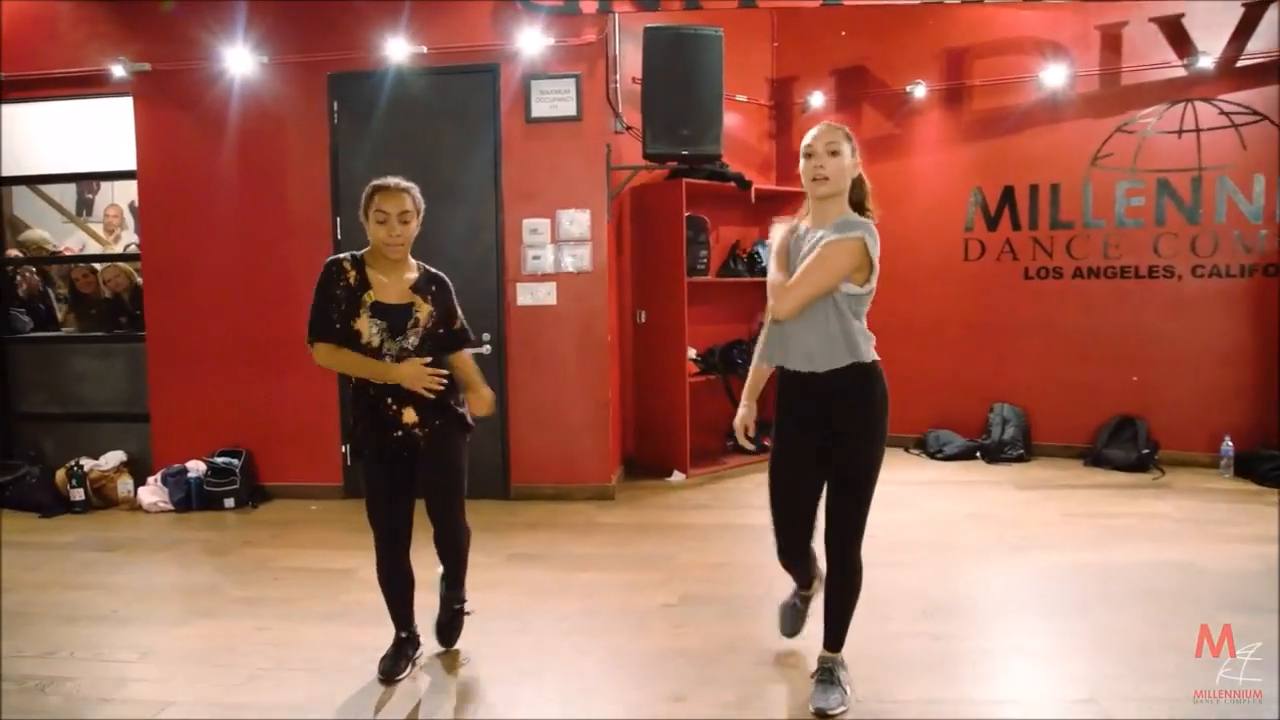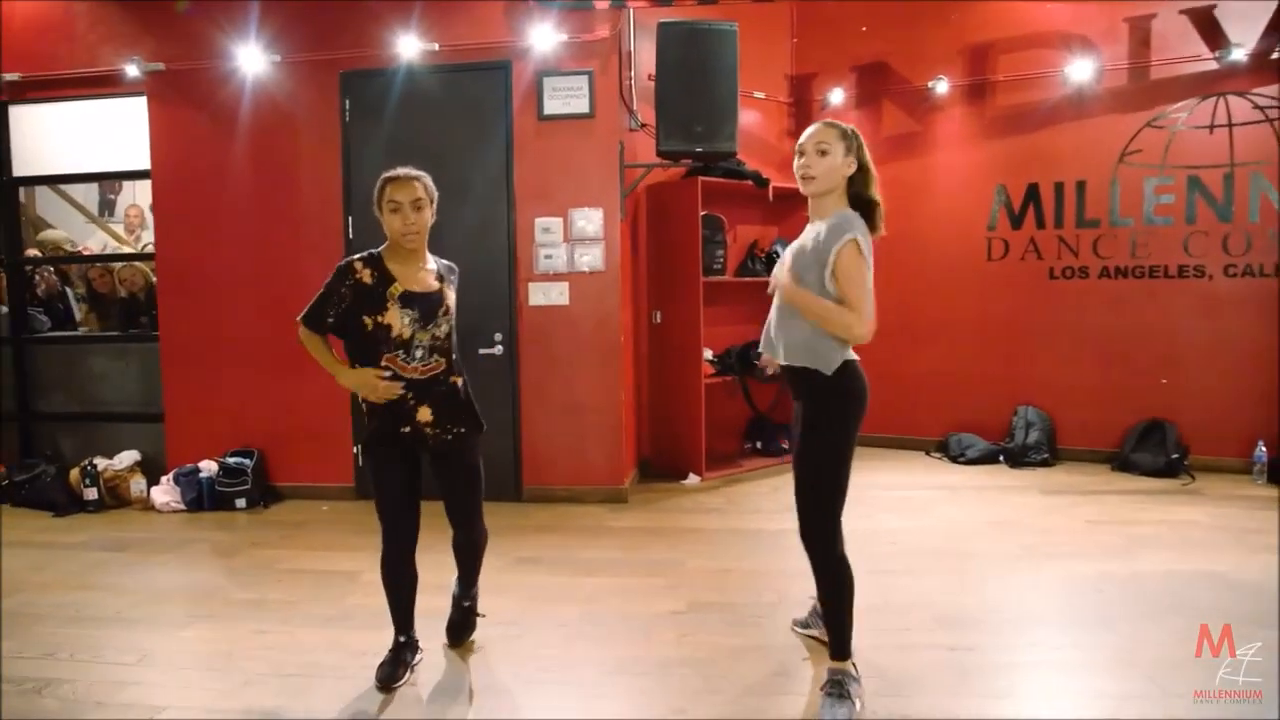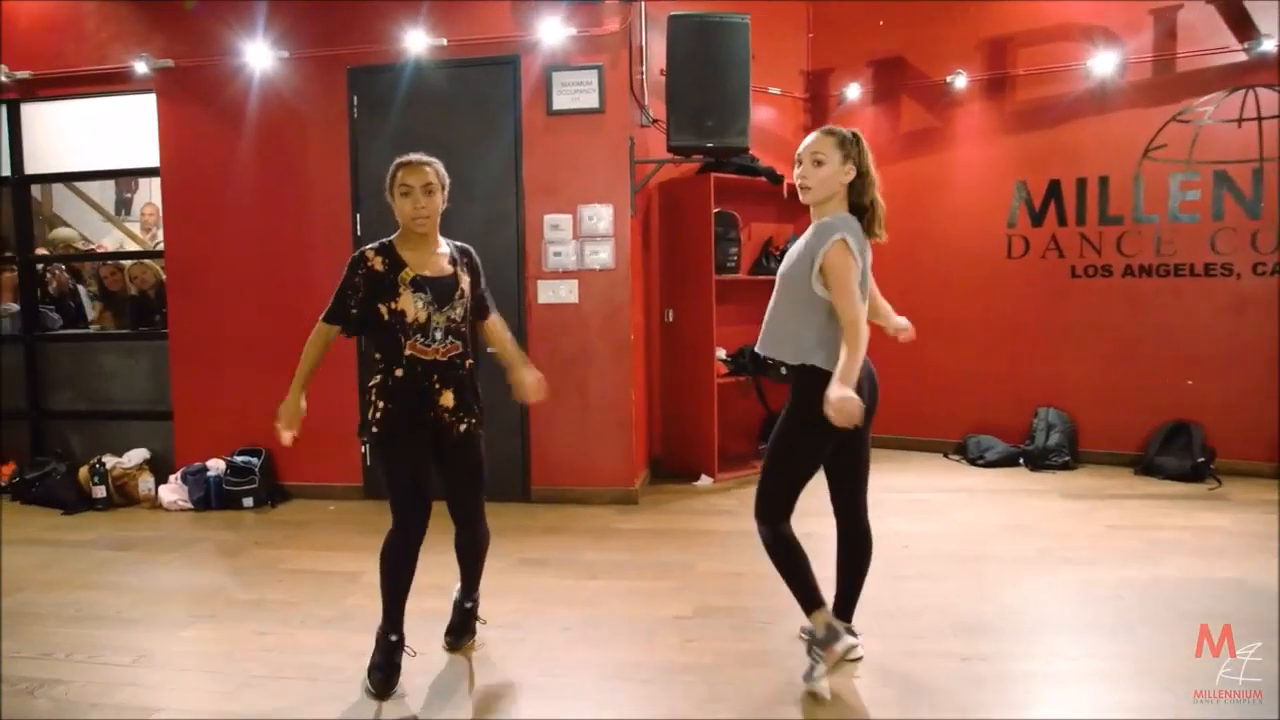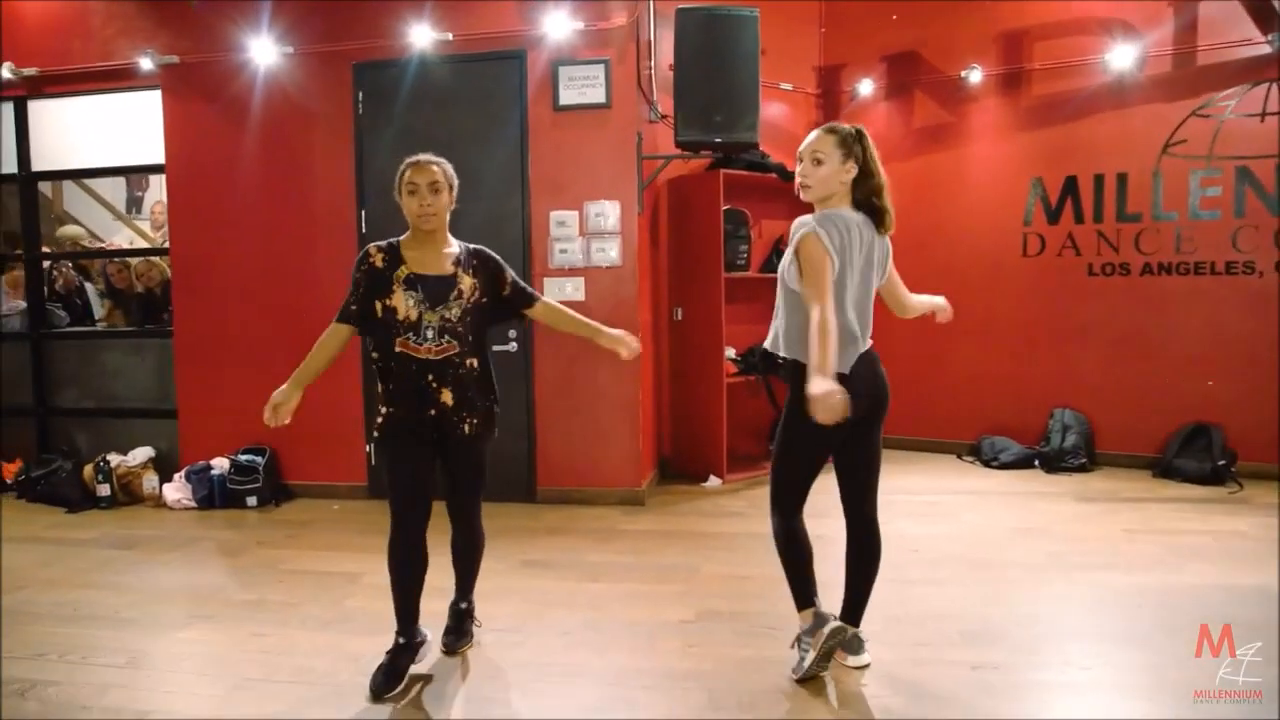
dt=0.2s
person 1, frame 1
left shoulder: (853, 236)
right shoulder: (798, 235)
left elbow: (785, 302)
left wrist: (778, 246)
right wrist: (749, 391)
left hip: (852, 392)
right hip: (796, 394)
left knee: (844, 535)
right knee: (790, 529)
left ankle: (832, 661)
right ankle: (806, 584)
person 1, frame 2
left shoulder: (844, 235)
right shoulder: (817, 231)
left elbow: (856, 325)
left wrist: (786, 286)
left hip: (831, 390)
right hip: (818, 386)
left knee: (818, 525)
right knee: (819, 514)
left ankle: (843, 668)
right ankle: (830, 614)
person 1, frame 3
left shoulder: (828, 238)
right shoulder: (851, 233)
left elbow: (856, 318)
right elbow: (879, 312)
left wrist: (841, 383)
right wrist: (898, 323)
left hip: (818, 388)
right hip: (850, 386)
left knee: (770, 512)
right knee: (851, 509)
left ankle: (825, 624)
right ankle: (841, 623)
person 1, frame 4
left shoulder: (809, 232)
right shoulder: (874, 235)
left elbow: (818, 308)
right elbow: (904, 304)
left wrist: (818, 378)
right wrist: (934, 303)
left hip: (824, 385)
right hip: (870, 378)
left knee: (785, 507)
right knee: (861, 510)
left ankle: (812, 621)
right ankle: (849, 630)
person 2, frame 1
left shoulder: (437, 284)
right shoulder: (340, 273)
right elbow: (321, 349)
left wrist: (476, 387)
right wrist: (397, 373)
left hip: (440, 421)
right hip: (377, 427)
left knee: (449, 521)
right knee: (390, 540)
left ankle: (453, 588)
right ankle: (406, 637)
person 2, frame 2
left shoulder: (447, 274)
right shoulder: (357, 273)
right elbow: (308, 332)
right wrist: (350, 376)
left hip: (452, 418)
right hip: (388, 426)
left knee: (469, 523)
right knee: (399, 537)
left ankle: (465, 594)
right ankle: (404, 641)
person 2, frame 3
left shoulder: (464, 259)
right shoulder: (371, 262)
left elbow: (483, 317)
right elbow: (329, 326)
left wrist: (518, 366)
right wrist: (296, 391)
left hip: (460, 409)
right hip: (398, 412)
left knee: (470, 518)
right knee: (407, 523)
left ankle: (467, 602)
right ankle: (390, 638)
person 2, frame 4
left shoulder: (479, 263)
right shoulder: (377, 260)
left elbow: (533, 305)
right elbow: (344, 326)
left wrist: (601, 332)
right wrist: (295, 385)
left hip: (466, 408)
right hip: (402, 411)
left knee: (465, 516)
right knee: (408, 522)
left ankle: (462, 607)
right ankle: (405, 638)
